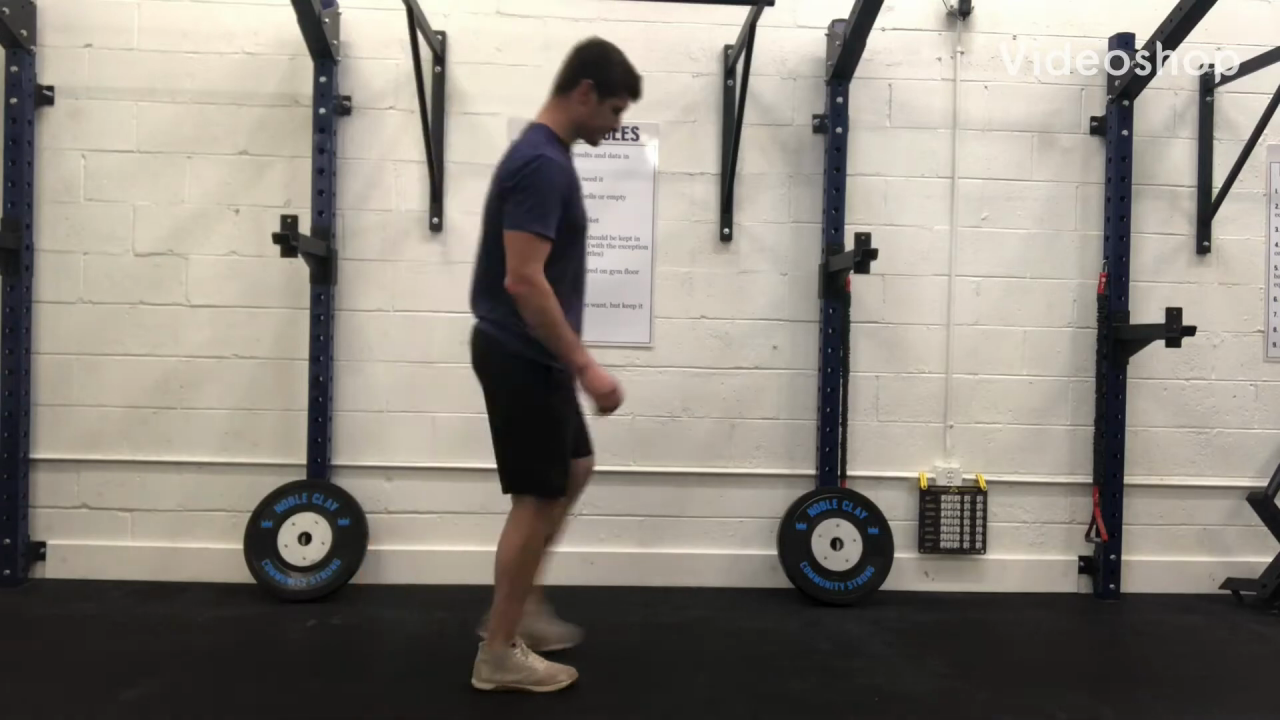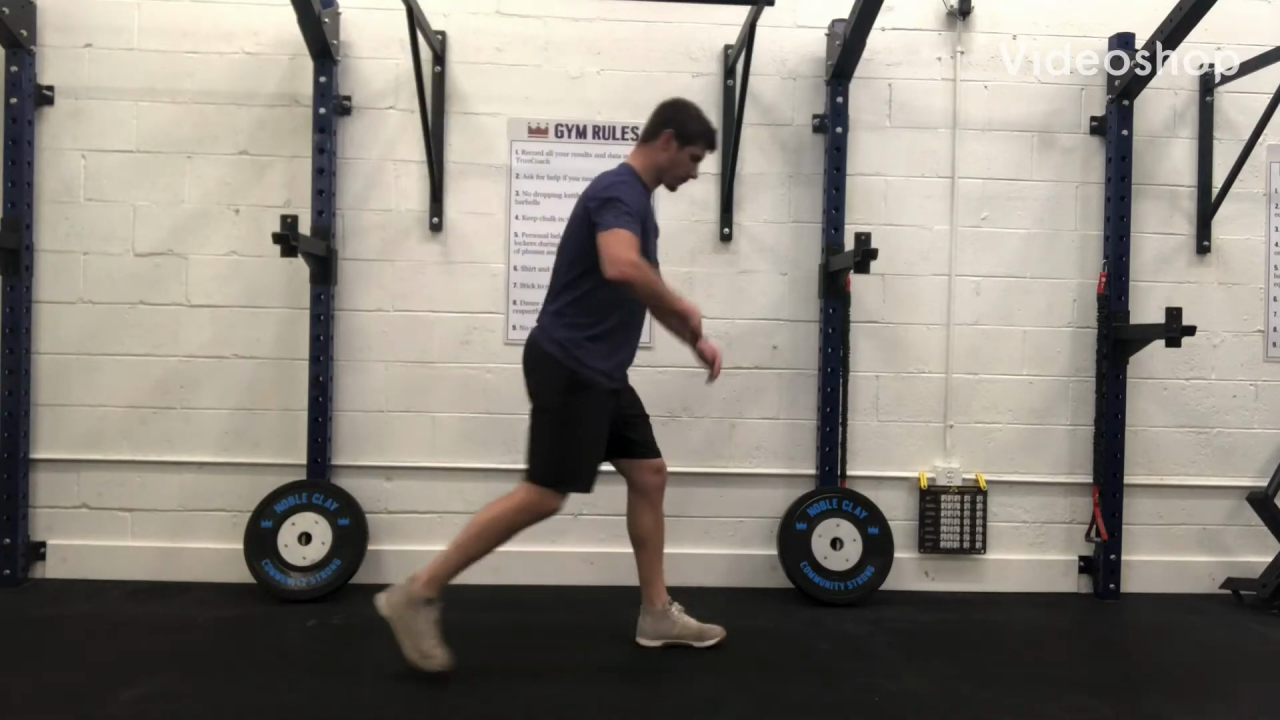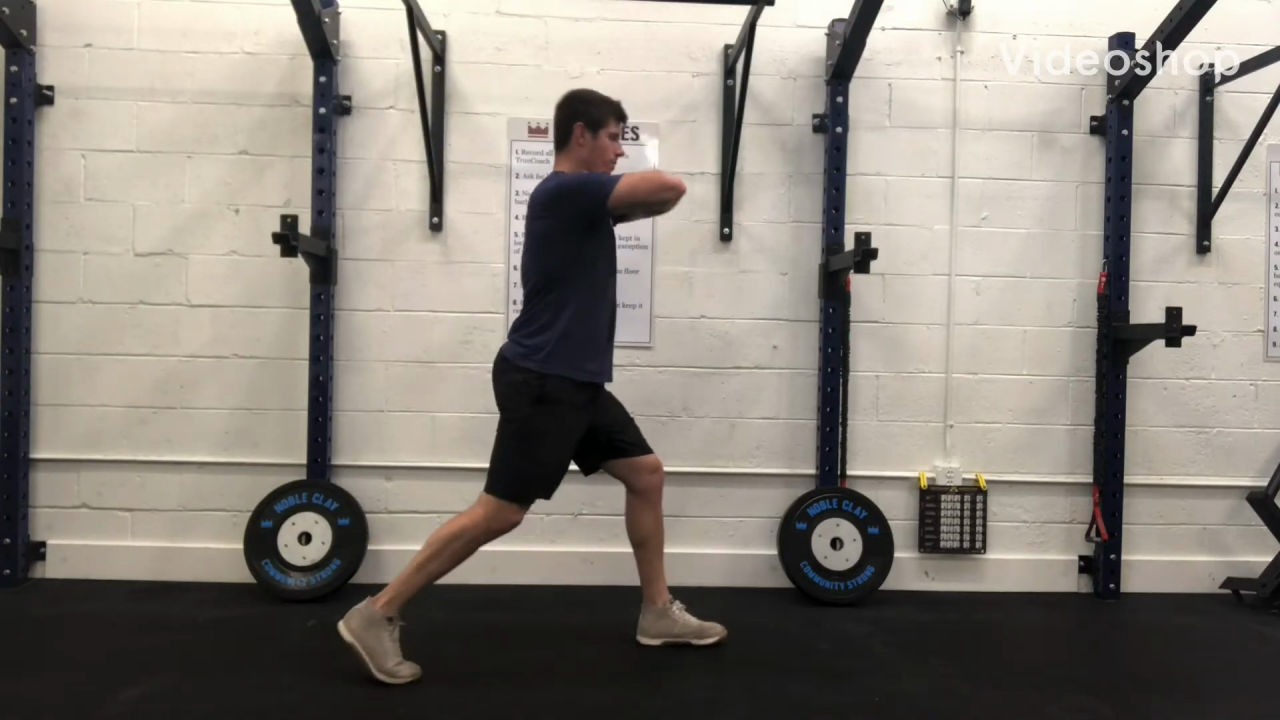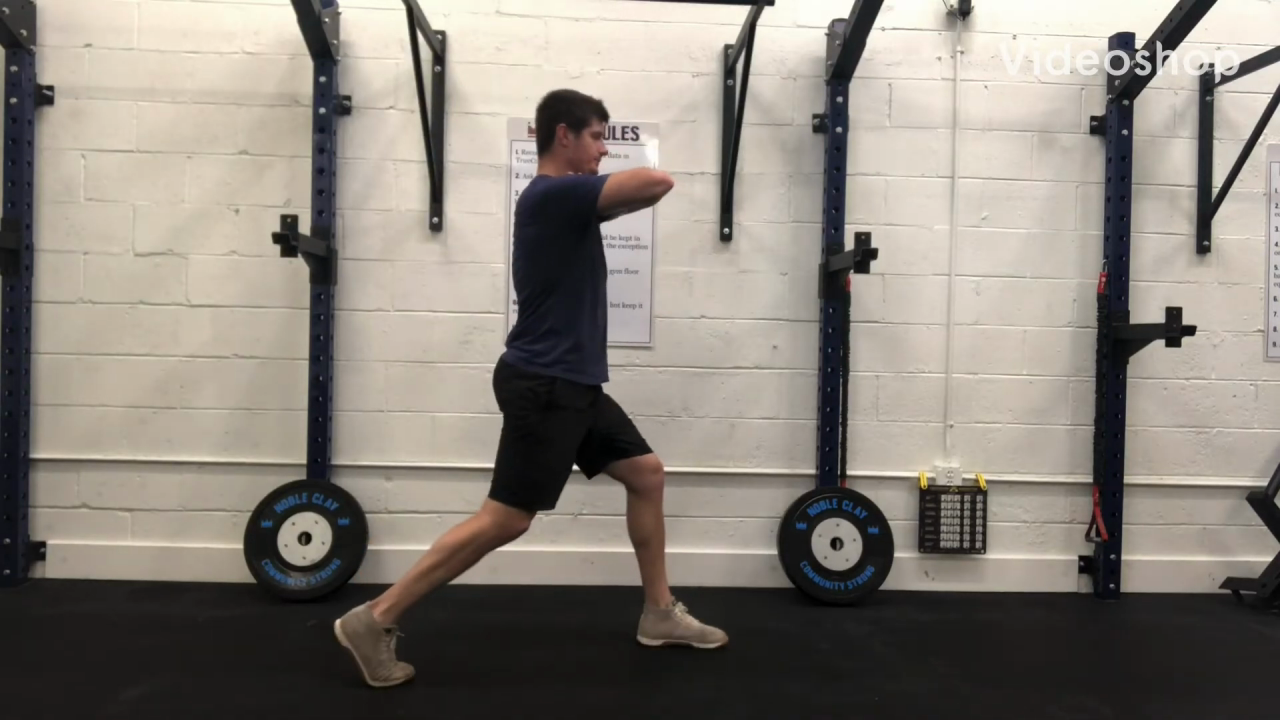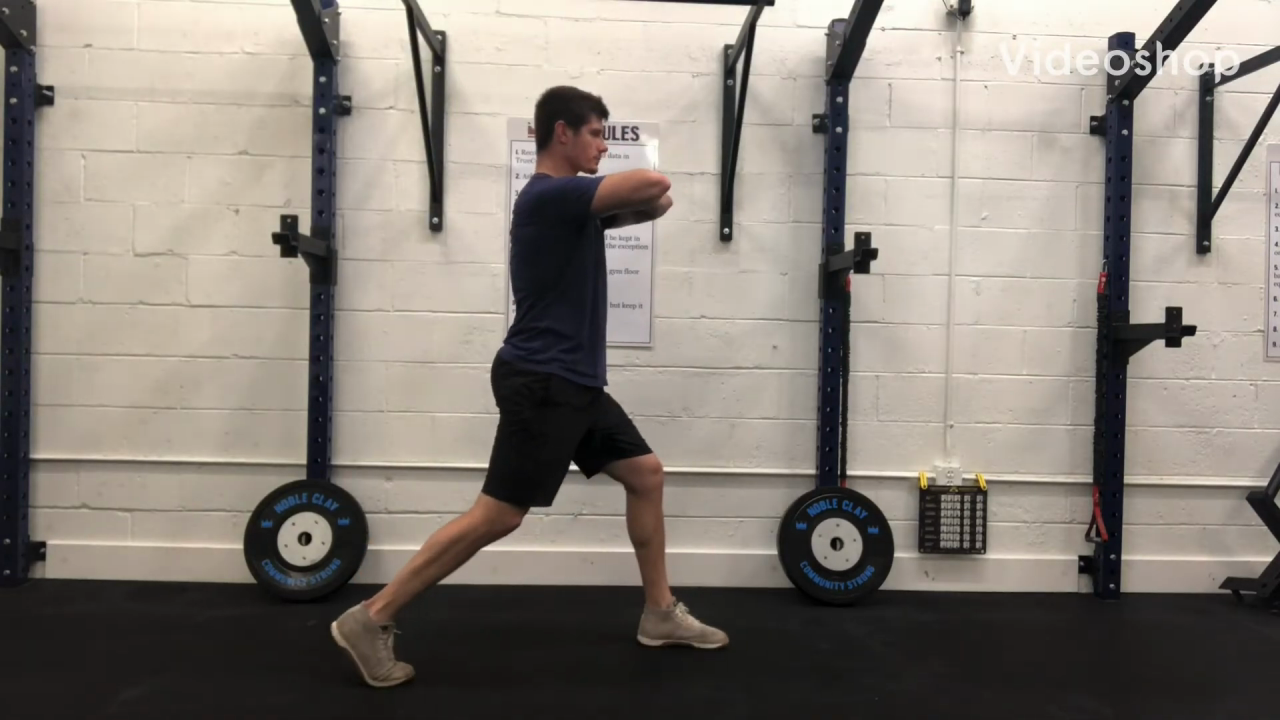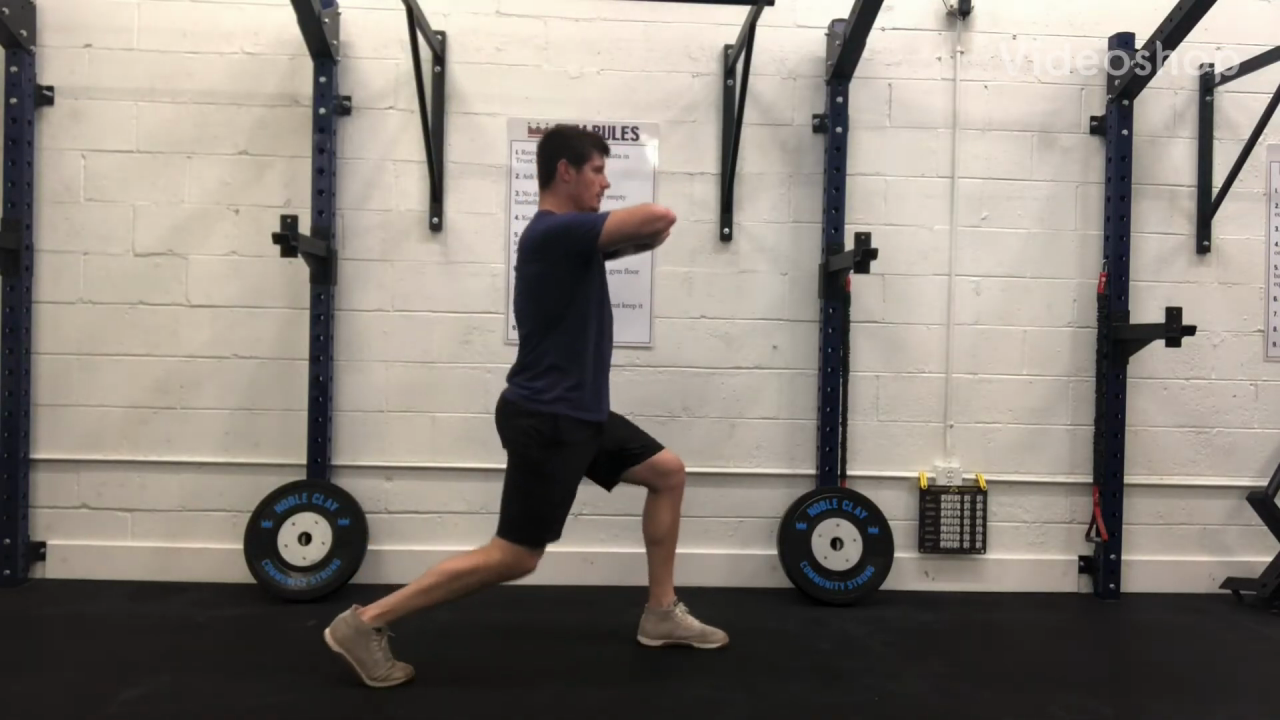
dt=0.7s
person 1, frame 1
left shoulder: (541, 156)
right shoulder: (543, 165)
right elbow: (522, 278)
right wrist: (585, 366)
left hip: (529, 354)
right hip: (525, 357)
left knee: (572, 473)
right knee: (540, 497)
left ankle: (521, 608)
right ankle: (499, 652)
person 1, frame 2
left shoulder: (638, 200)
right shoulder: (619, 192)
left elbow: (641, 290)
right elbow: (622, 269)
left wrist: (692, 340)
right wrist: (687, 315)
left hip: (601, 369)
right hip: (567, 365)
left knee: (650, 476)
right knee: (543, 495)
left ankle: (657, 612)
right ankle: (417, 596)
person 1, frame 3
left shoulder: (583, 199)
right shoulder: (565, 191)
left elbow: (660, 199)
right elbow: (669, 187)
left wrist: (643, 196)
right wrist: (639, 189)
left hip: (577, 380)
right hip: (540, 379)
left knee: (647, 476)
right knee: (500, 510)
left ankle: (658, 613)
right ankle: (377, 616)
person 1, frame 4
left shoulder: (569, 200)
right shoulder: (552, 194)
left elbow: (638, 194)
right elbow: (657, 182)
left wrist: (629, 192)
right wrist: (635, 189)
left hip: (573, 382)
right hip: (542, 384)
left knee: (647, 474)
right knee: (505, 518)
left ankle: (660, 614)
right ankle: (375, 620)
person 1, frame 5
left shoulder: (572, 201)
right shoulder: (549, 196)
left elbow: (653, 202)
right elbow: (653, 183)
left wrist: (648, 203)
right wrist: (647, 199)
left hip: (574, 382)
right hip: (541, 382)
left knee: (647, 475)
right knee: (498, 514)
left ankle: (661, 614)
right ankle: (370, 620)
person 1, frame 6
left shoulder: (568, 234)
right shoulder: (555, 233)
left elbow: (648, 232)
right elbow: (659, 218)
left wrist: (643, 233)
right wrist: (646, 228)
left hip: (578, 412)
right hip: (547, 419)
left knee: (669, 472)
right knee: (514, 556)
left ankle: (661, 613)
right ankle: (365, 623)
